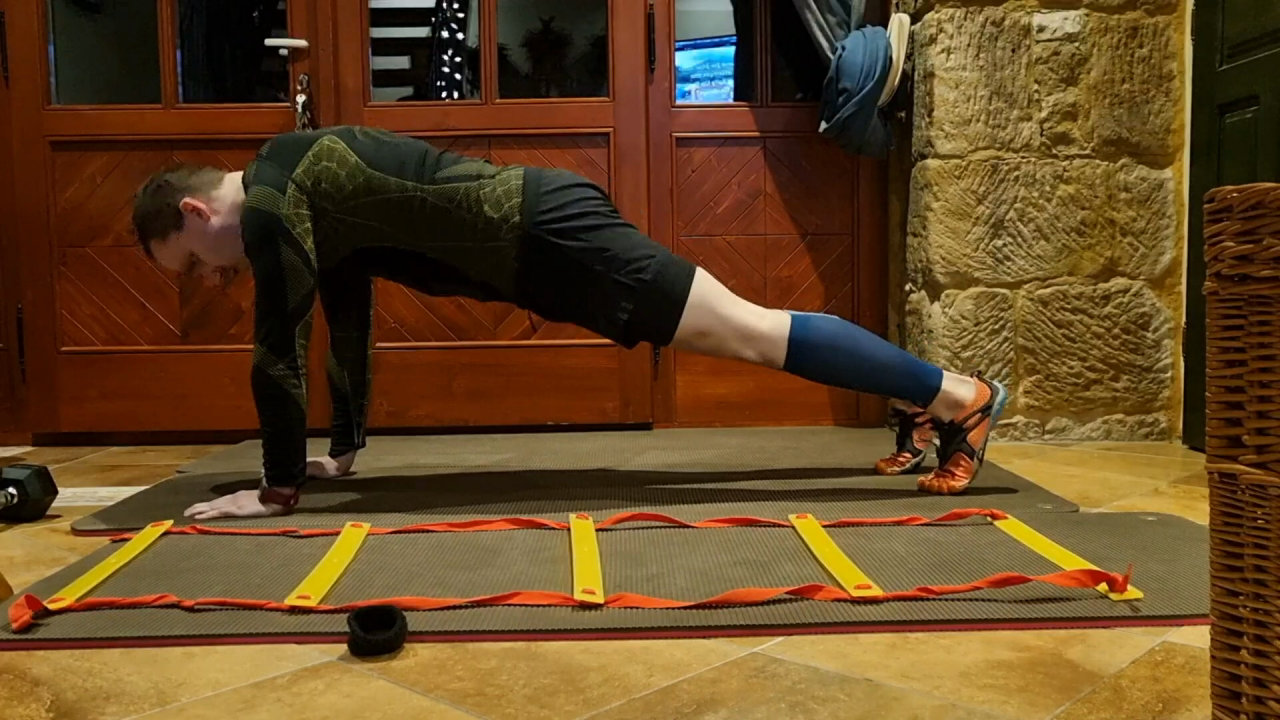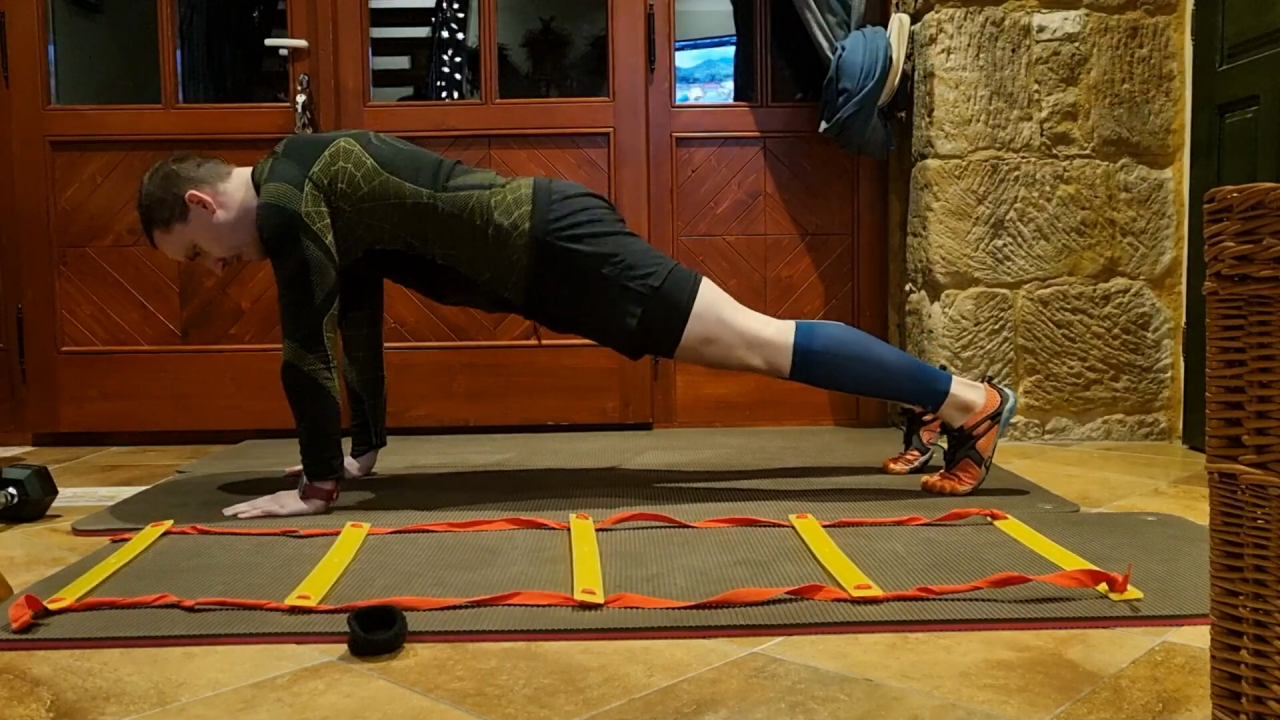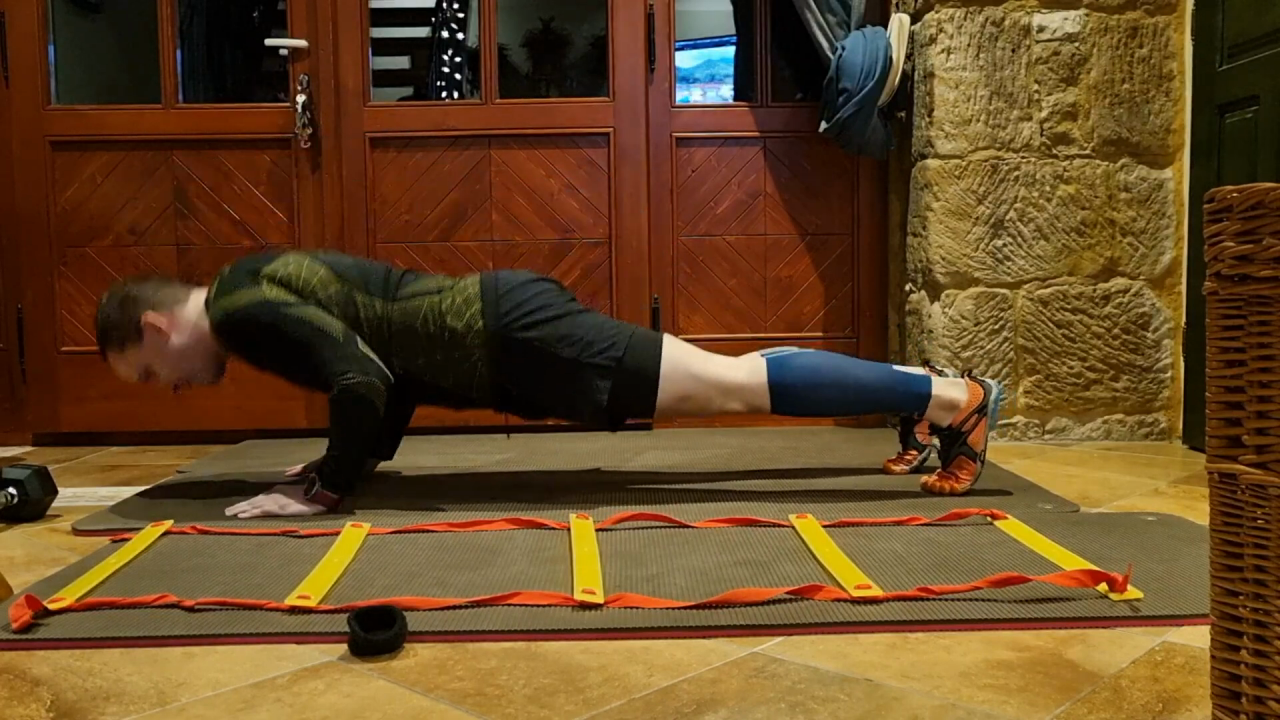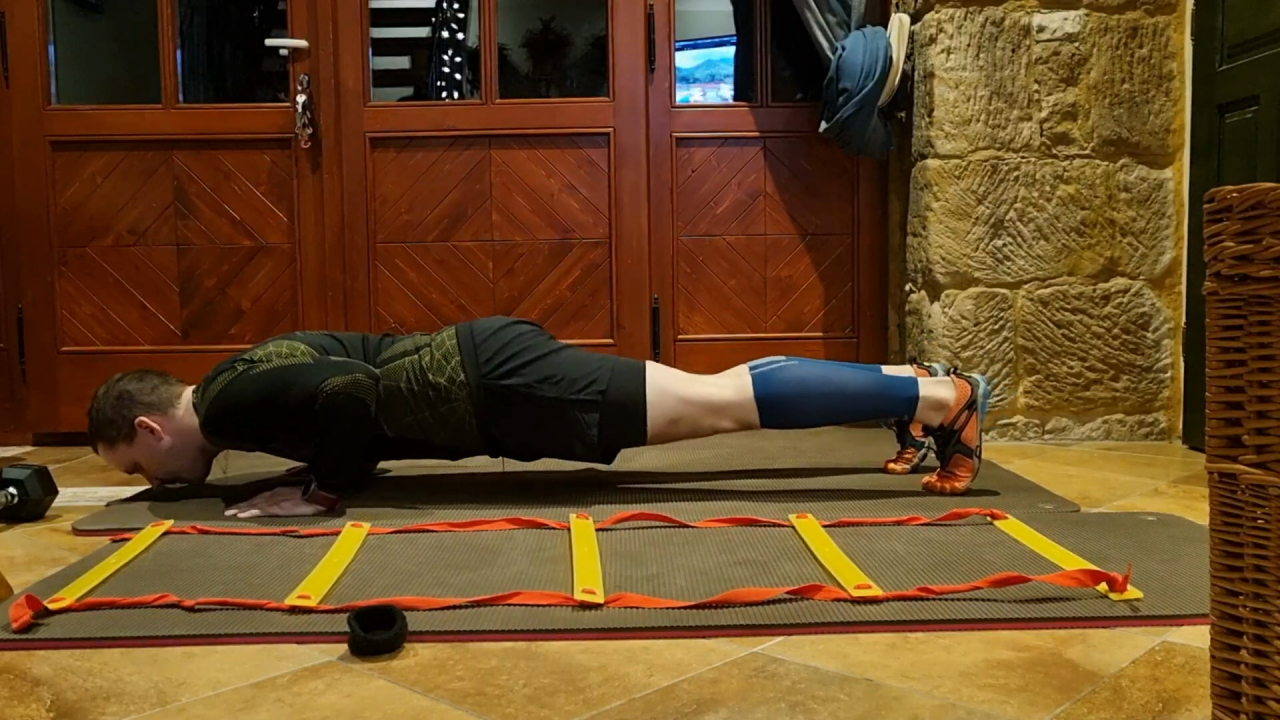
dt=1s
person 1, frame 1
left shoulder: (269, 204)
right shoulder: (309, 181)
left elbow: (276, 349)
right elbow: (346, 321)
left wrist: (277, 486)
right wrist: (342, 449)
left hip: (545, 233)
right hip: (540, 220)
left knee: (750, 334)
right knee: (746, 329)
left ankle: (958, 397)
right ankle: (922, 396)
person 1, frame 2
left shoulder: (283, 203)
right shoulder: (315, 183)
left elbow: (306, 349)
right elbow: (356, 320)
left wrist: (316, 482)
right wrist: (362, 450)
left hip: (551, 244)
right hip: (544, 241)
left knee: (758, 343)
right knee: (752, 343)
left ankle: (967, 400)
right ankle: (932, 397)
person 1, frame 3
left shoulder: (240, 313)
right shoulder: (256, 288)
left elbow: (364, 380)
left wrist: (325, 488)
right wrist: (356, 456)
left hip: (507, 336)
right hip: (499, 321)
left knee: (732, 387)
right knee: (730, 379)
left ankle: (952, 398)
right ankle: (920, 384)
person 1, frame 4
left shoulder: (229, 400)
right shoulder: (249, 382)
left elbow: (350, 387)
left wrist: (323, 489)
right wrist: (329, 461)
left hip: (495, 380)
right hip: (486, 369)
left knee: (720, 405)
right knee: (717, 399)
left ankle: (941, 396)
right ankle: (912, 386)
